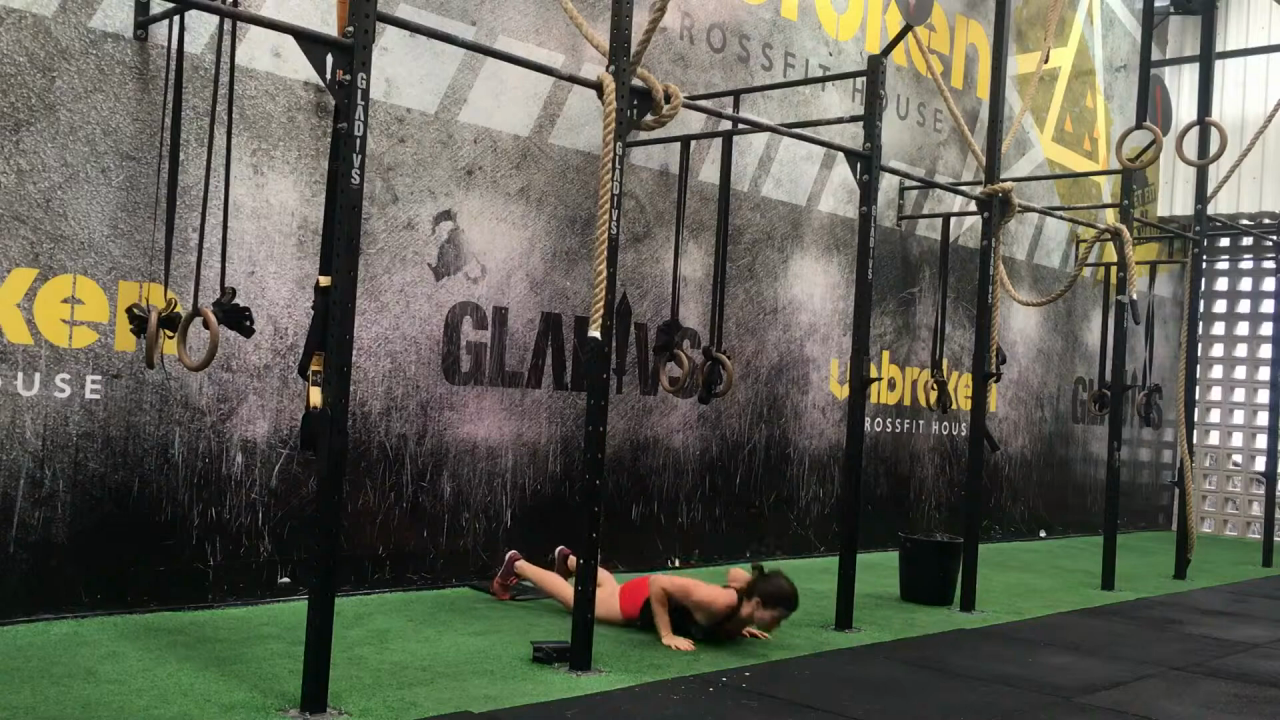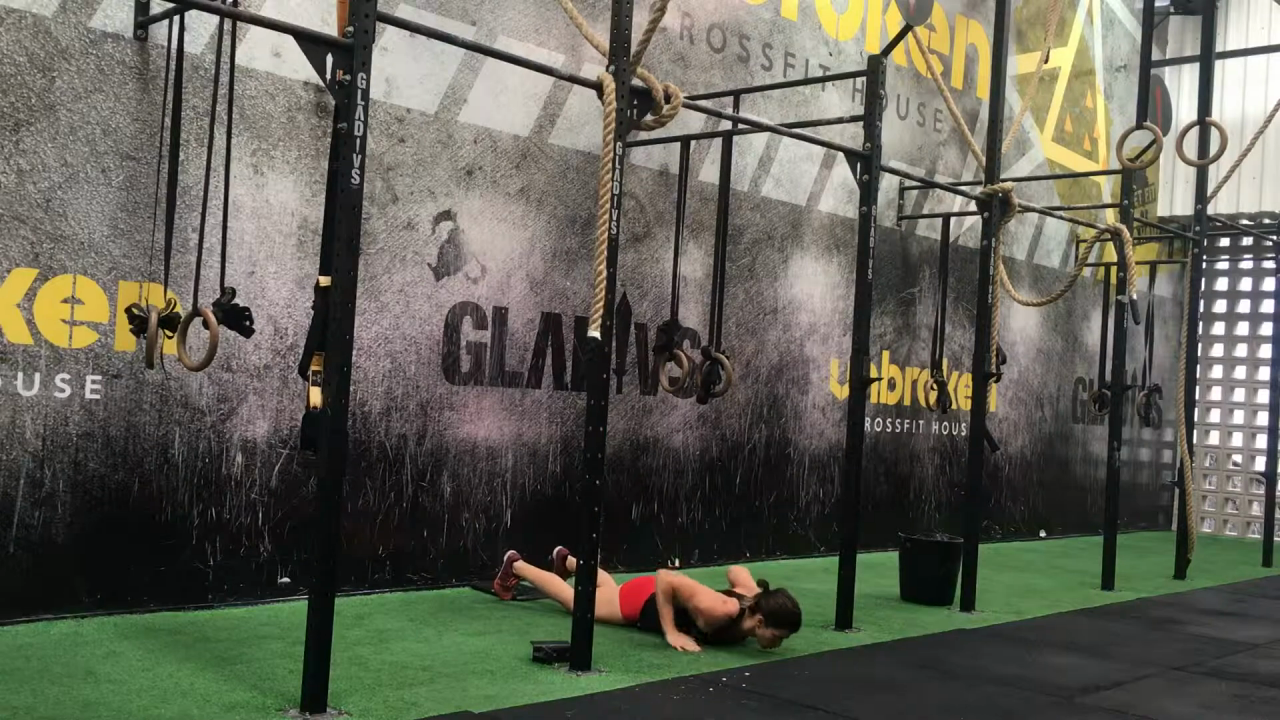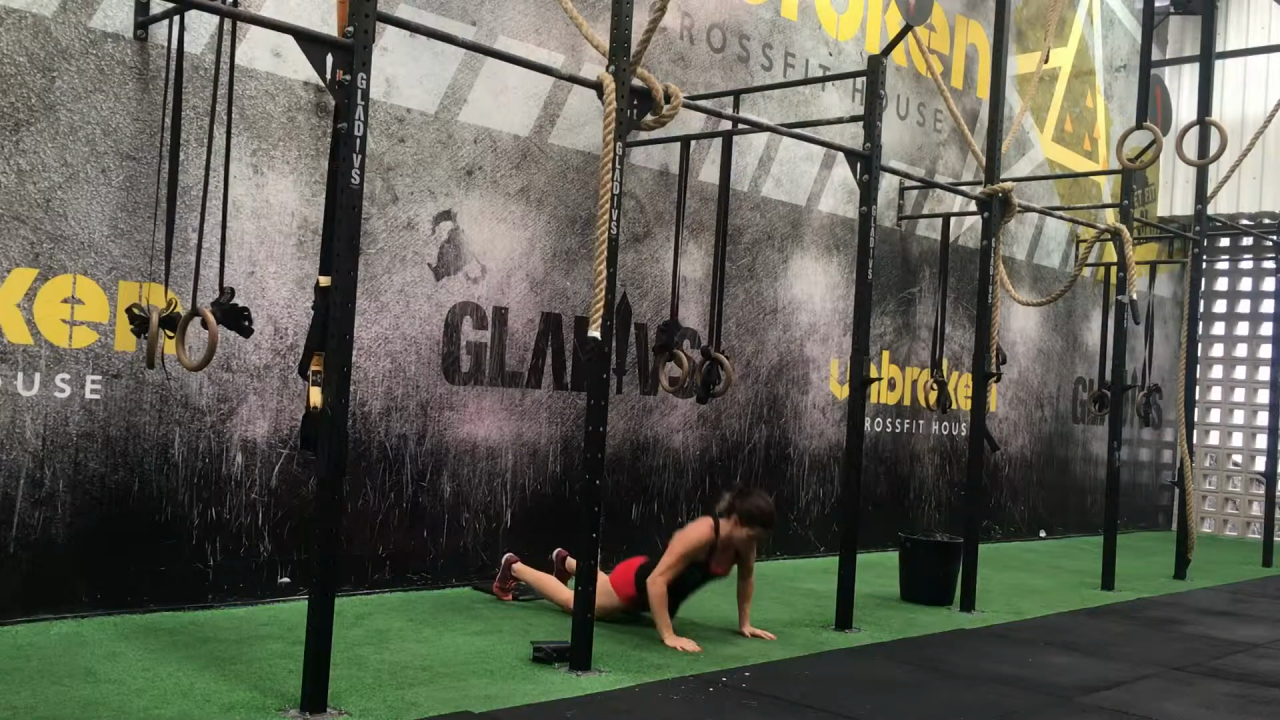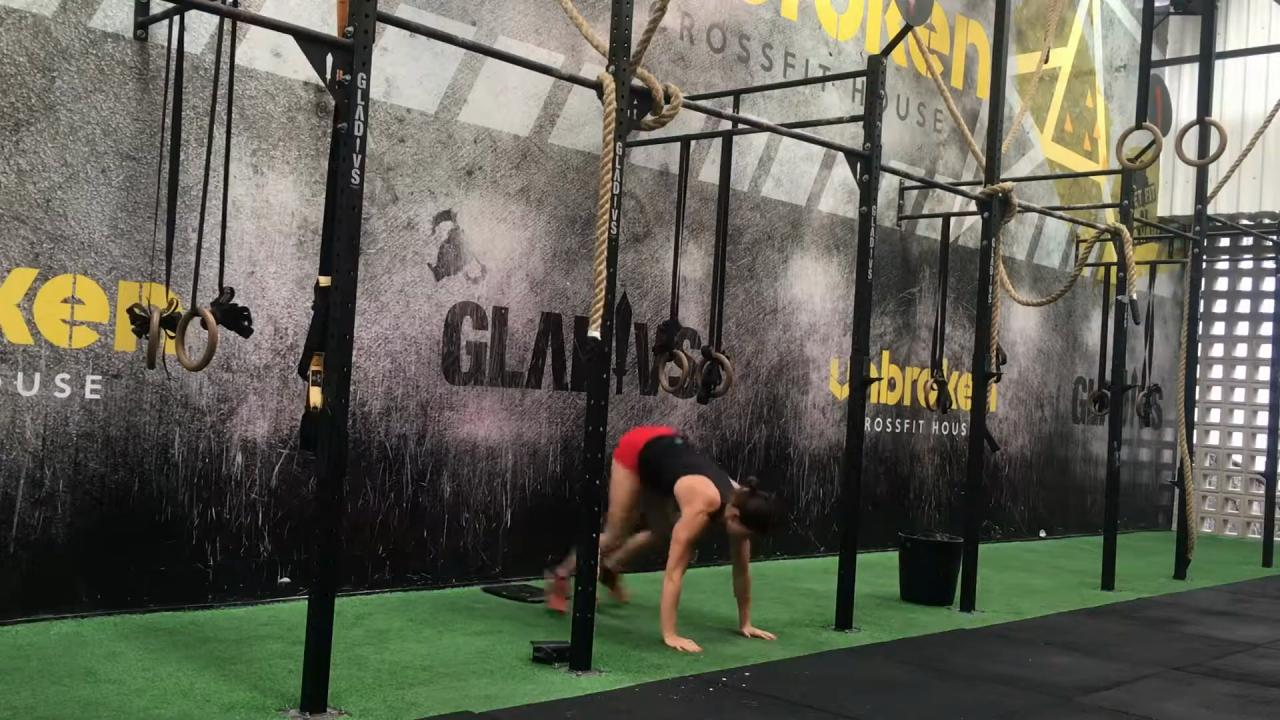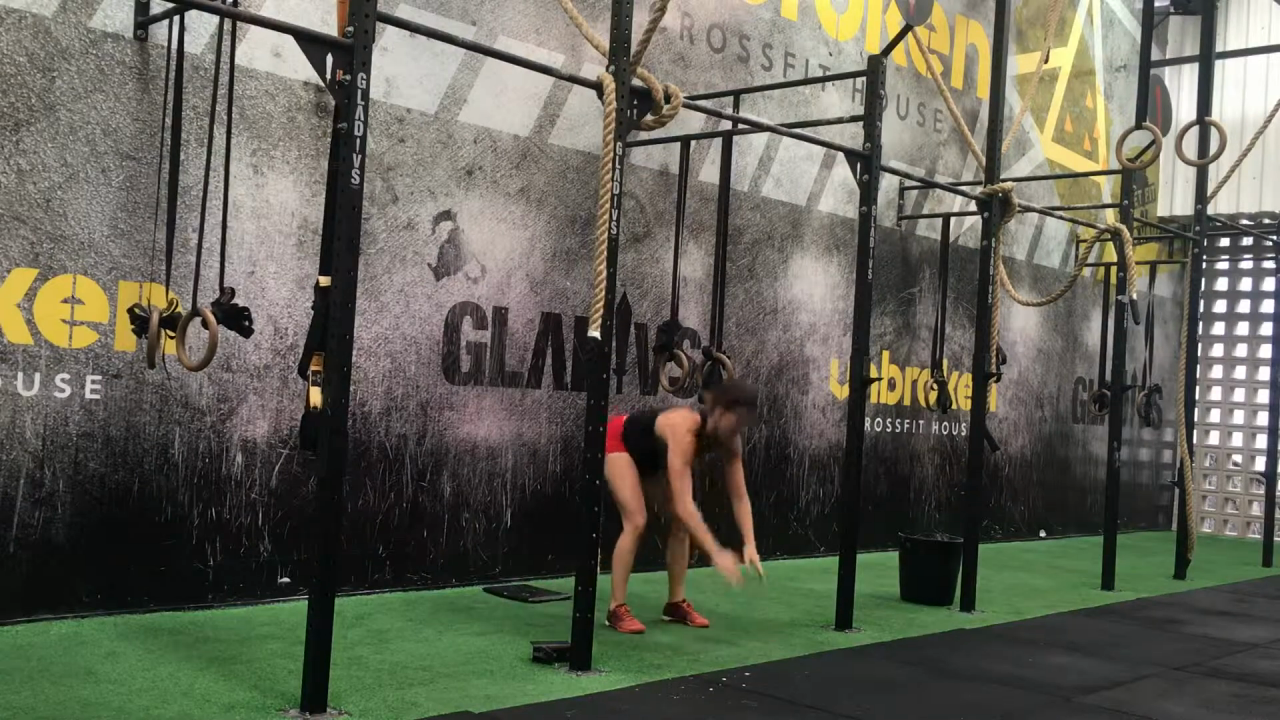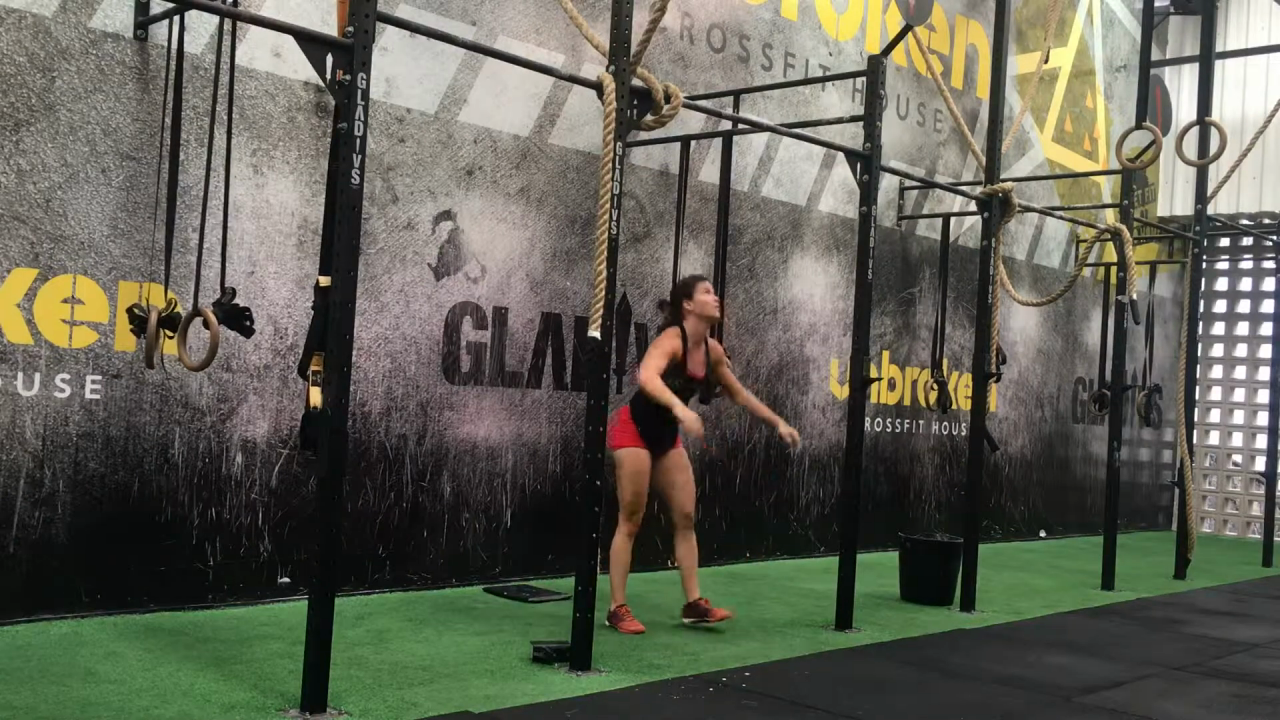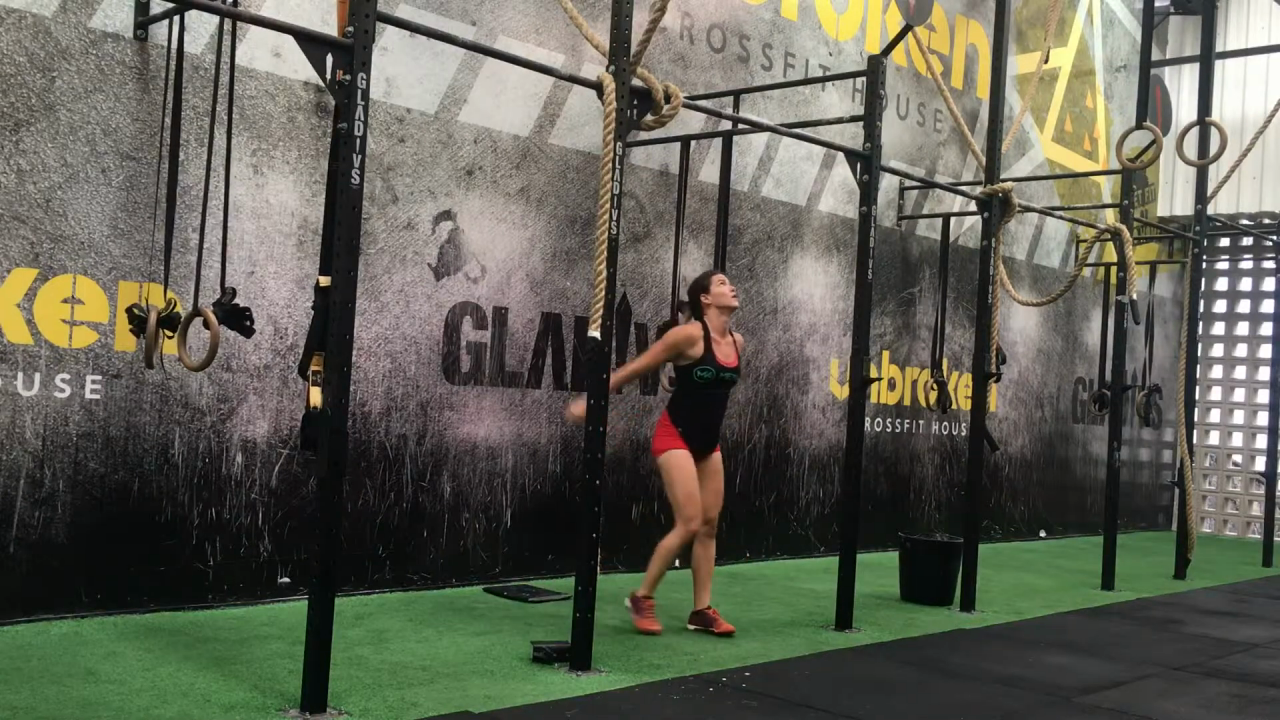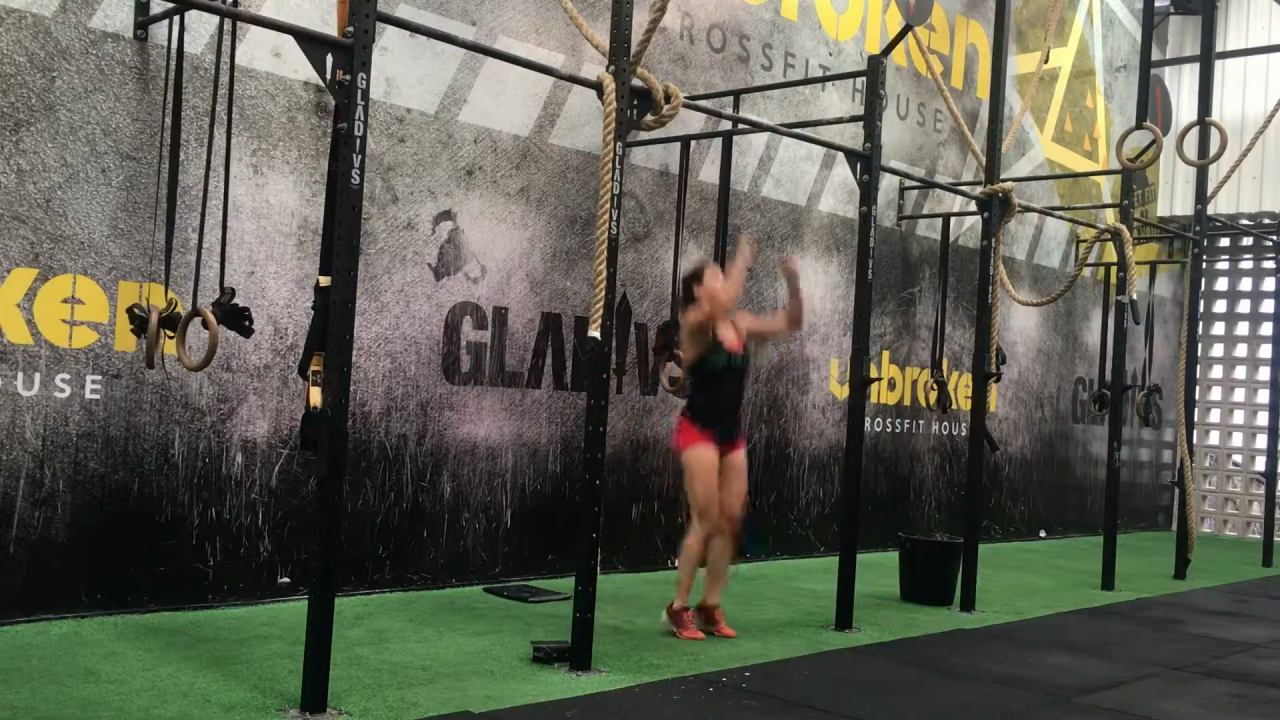
dt=0.4s
person 1, frame 1
left shoulder: (749, 595)
right shoulder: (720, 602)
left elbow: (737, 575)
right elbow: (657, 582)
left wrist: (741, 625)
right wrist: (667, 635)
left hip: (666, 597)
right hip: (640, 603)
left knee: (613, 587)
right knee: (576, 599)
left ankle: (568, 559)
right ankle: (517, 564)
person 1, frame 2
left shoulder: (754, 599)
right shoulder: (720, 612)
left elbow: (736, 569)
right elbow: (664, 576)
right wrist: (671, 633)
left hip: (660, 597)
right hip: (641, 604)
left knee: (611, 585)
right knee: (574, 599)
left ankle: (566, 559)
right ankle: (516, 564)
person 1, frame 3
left shoulder: (740, 541)
right shoulder: (702, 535)
left elbow: (746, 577)
right elbow: (655, 581)
left wrist: (745, 622)
right wrist: (668, 635)
left hip: (658, 581)
right hip: (636, 582)
left knee: (605, 581)
right knee: (571, 600)
left ankle: (564, 561)
right ankle: (514, 567)
person 1, frame 4
left shoulder: (743, 504)
right shoulder: (702, 506)
left elbow: (741, 568)
right elbow: (675, 570)
left wrist: (745, 623)
right wrist: (669, 634)
left hip: (668, 443)
right hip: (639, 447)
left knee: (662, 531)
right knee: (618, 535)
left ankle: (610, 567)
right ankle: (563, 575)
person 1, frame 5
left shoulder: (729, 439)
right shoulder: (684, 429)
left elbow: (739, 496)
right elbow: (683, 503)
left wrist: (749, 545)
right wrist: (716, 553)
left hip: (652, 456)
right hip: (620, 443)
left knee: (681, 521)
right knee: (636, 521)
left ankle: (676, 603)
right ankle: (617, 609)
person 1, frame 6
left shoulder: (713, 350)
right shoulder: (670, 340)
left elbow: (739, 393)
right elbow: (646, 377)
left wrist: (778, 423)
right wrist: (678, 407)
left hip: (666, 437)
right hip: (633, 431)
left knee: (686, 517)
right knee: (631, 520)
left ankle: (694, 602)
right ankle: (617, 608)
person 1, frame 7
left shoulder: (736, 341)
right shoulder: (689, 335)
right elbow: (634, 368)
right wrist: (588, 399)
left hip: (709, 442)
right hip: (676, 436)
left knee: (709, 526)
right knee: (688, 525)
left ankle: (703, 609)
right ankle: (642, 597)
person 1, frame 8
left shoulder: (740, 324)
right shoulder: (695, 321)
left elbow: (789, 323)
right elbow: (721, 303)
left wrist: (792, 282)
right wrist: (741, 259)
left hip: (731, 437)
right hip: (698, 432)
left knee: (730, 523)
right knee: (707, 523)
left ankle: (710, 607)
right ankle: (679, 608)
